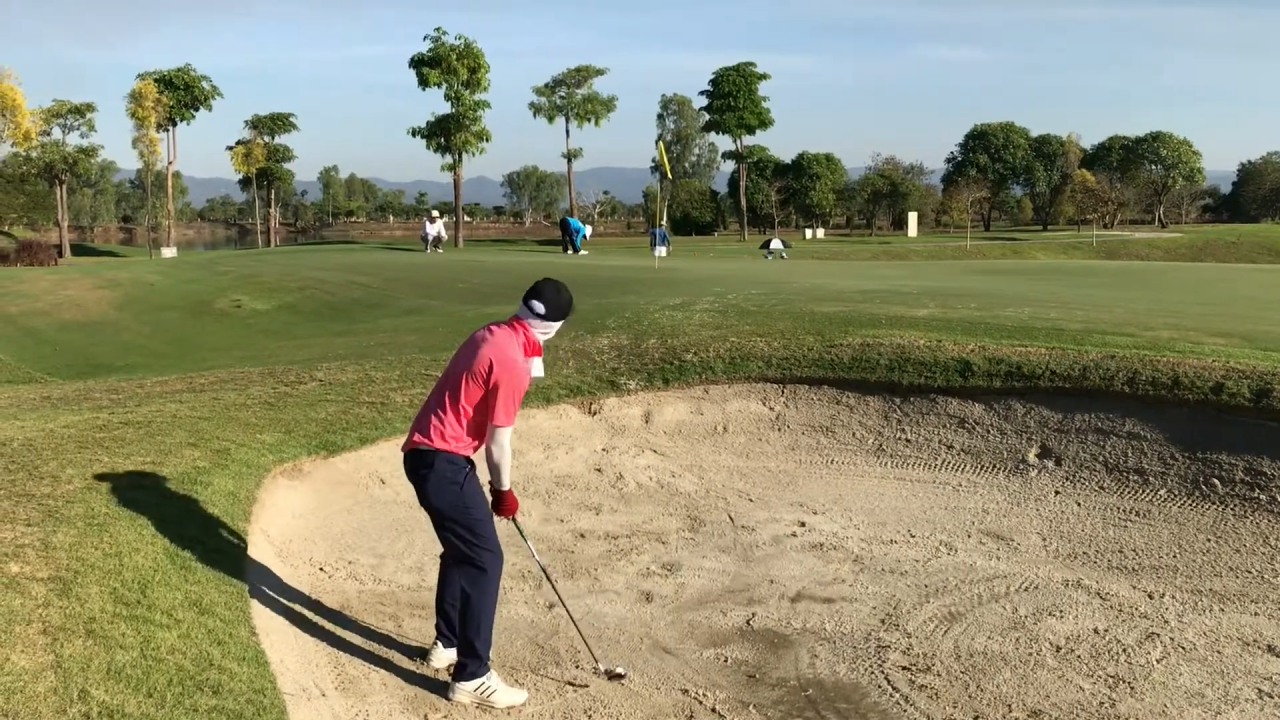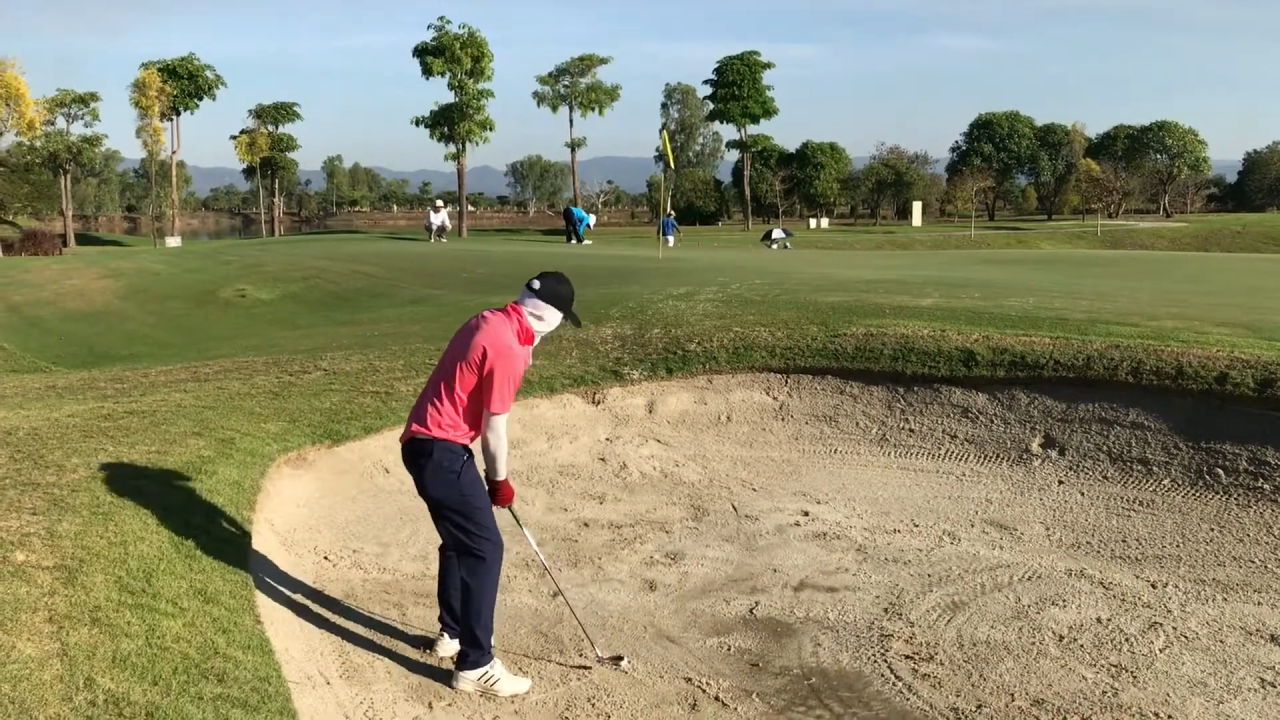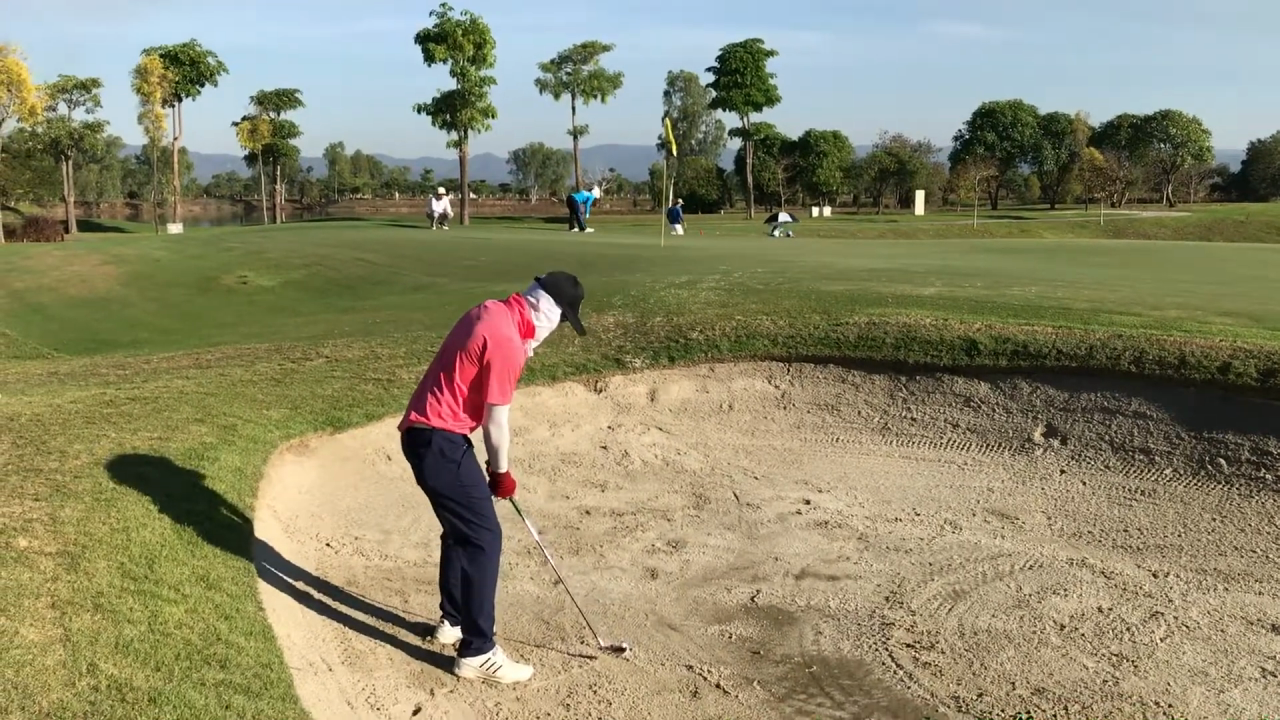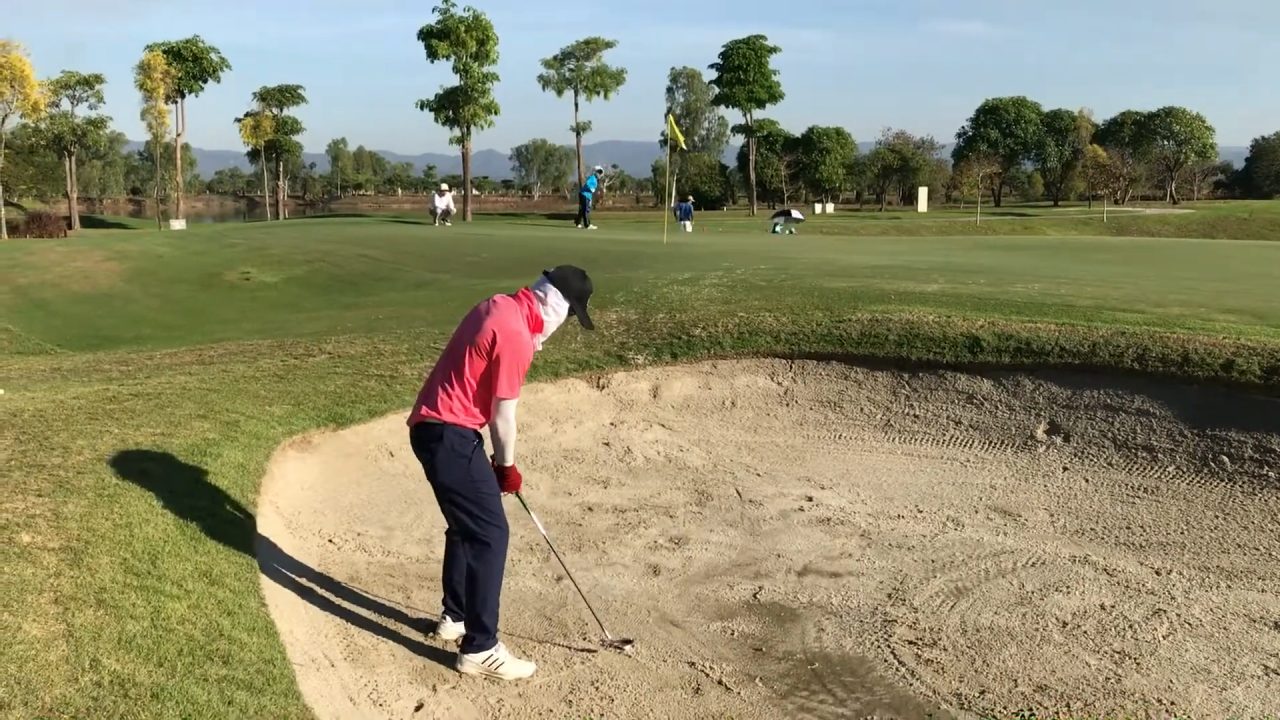
dt=0.5s
person 1, frame 1
left shoulder: (493, 335)
right shoulder: (513, 364)
right elbow: (498, 441)
right wrist: (503, 491)
left hip: (425, 453)
right hip: (443, 462)
left knee: (460, 550)
right knee: (485, 560)
left ankle: (446, 644)
right ankle: (471, 677)
person 1, frame 2
left shoulder: (488, 321)
right shoulder: (508, 350)
right elbow: (493, 429)
right wrist: (499, 481)
left hip: (421, 442)
right hip: (442, 451)
left knee: (459, 542)
right knee: (484, 551)
left ankle: (451, 633)
right ankle: (475, 666)
person 1, frame 3
left shoulder: (491, 311)
right shoulder: (507, 343)
right elbow: (495, 420)
right wrist: (501, 472)
left hip: (422, 431)
right hip: (440, 440)
left knee: (461, 530)
right knee: (483, 538)
left ankle: (453, 620)
right ankle: (477, 652)
person 1, frame 4
left shoulder: (498, 305)
right shoulder: (516, 336)
right elbow: (502, 415)
right wrist: (506, 467)
left hip: (430, 425)
right hip: (450, 435)
left knee: (466, 525)
right knee: (490, 534)
left ankle: (455, 617)
right ankle: (479, 649)
